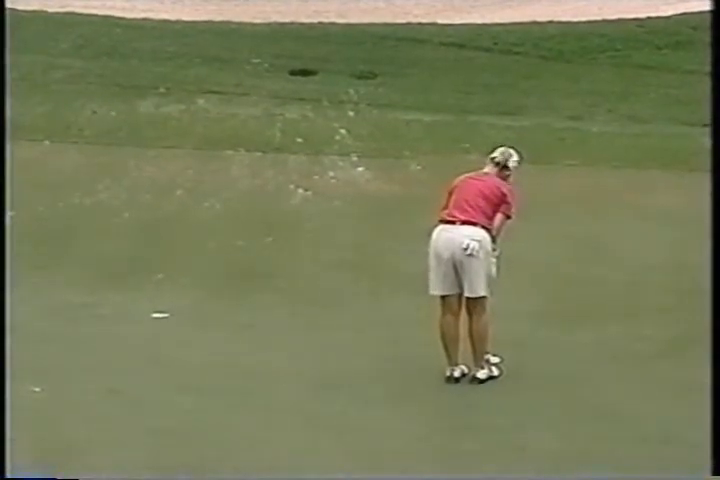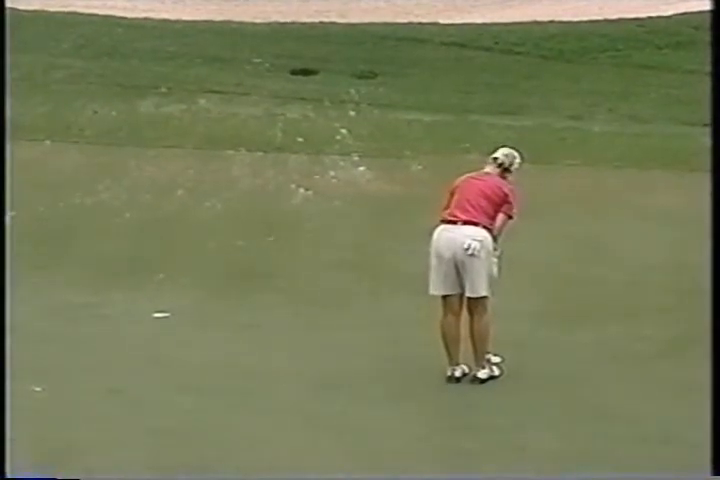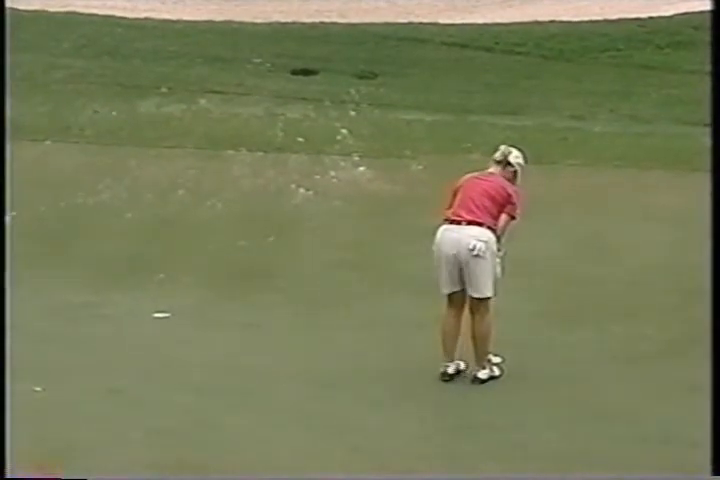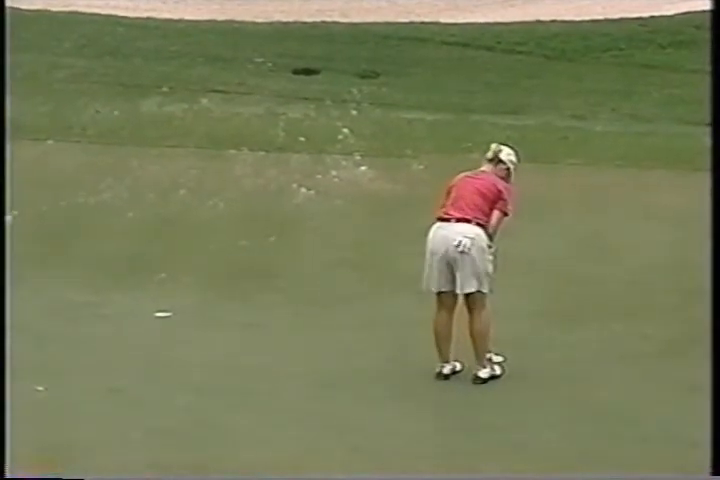
dt=0.5s
person 1, frame 1
left shoulder: (460, 181)
right shoulder: (504, 190)
right elbow: (495, 228)
right wrist: (491, 249)
left hip: (442, 235)
right hip: (473, 238)
left knee: (449, 309)
right knee: (477, 310)
left ankle: (453, 368)
right ankle: (481, 368)
person 1, frame 2
left shoulder: (462, 181)
right shoulder: (506, 190)
right elbow: (497, 228)
right wrist: (492, 249)
left hip: (444, 235)
right hip: (474, 239)
left knee: (450, 309)
right knee: (478, 310)
left ankle: (454, 367)
right ankle: (482, 368)
person 1, frame 3
left shoulder: (465, 180)
right shoulder: (509, 190)
right elbow: (500, 228)
right wrist: (495, 250)
left hip: (446, 235)
right hip: (477, 239)
left knee: (454, 305)
right knee: (480, 309)
left ankle: (449, 364)
right ankle: (482, 368)
person 1, frame 4
left shoulder: (460, 179)
right shoulder: (502, 187)
right elbow: (493, 226)
right wrist: (488, 248)
left hip: (439, 233)
right hip: (468, 237)
left knee: (444, 305)
right knee: (477, 307)
left ankle: (445, 364)
right ankle: (483, 367)
